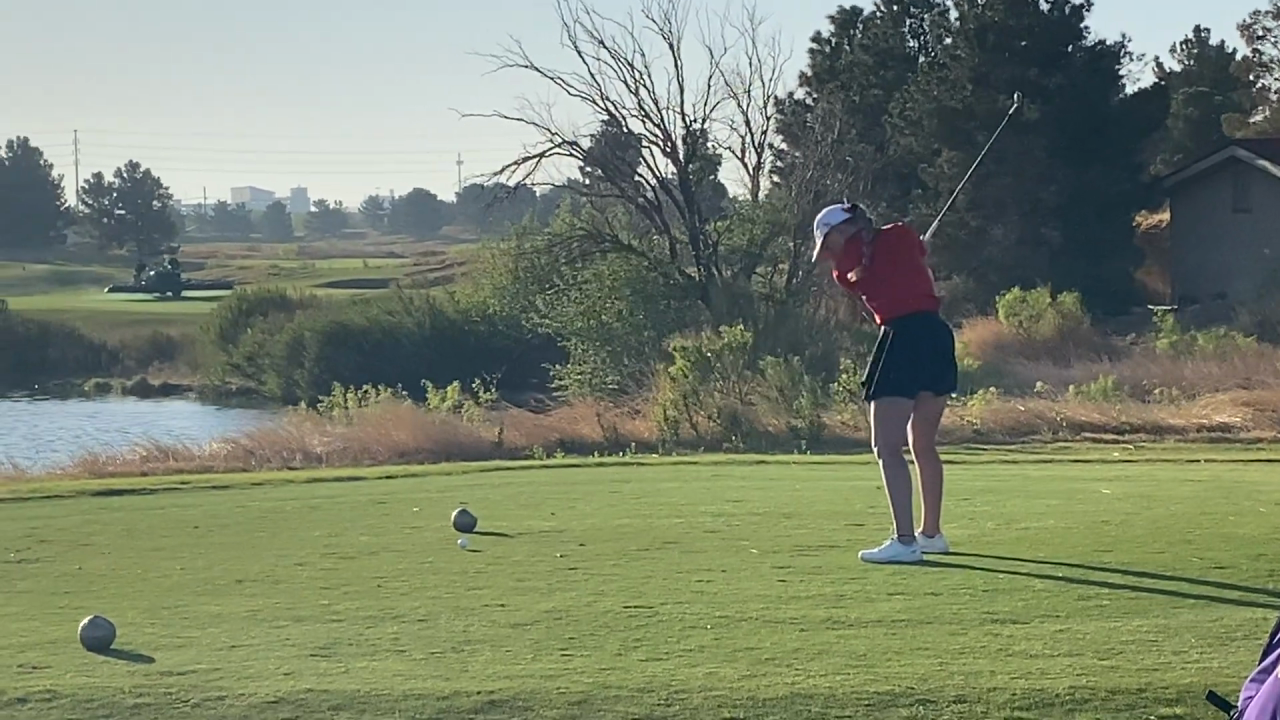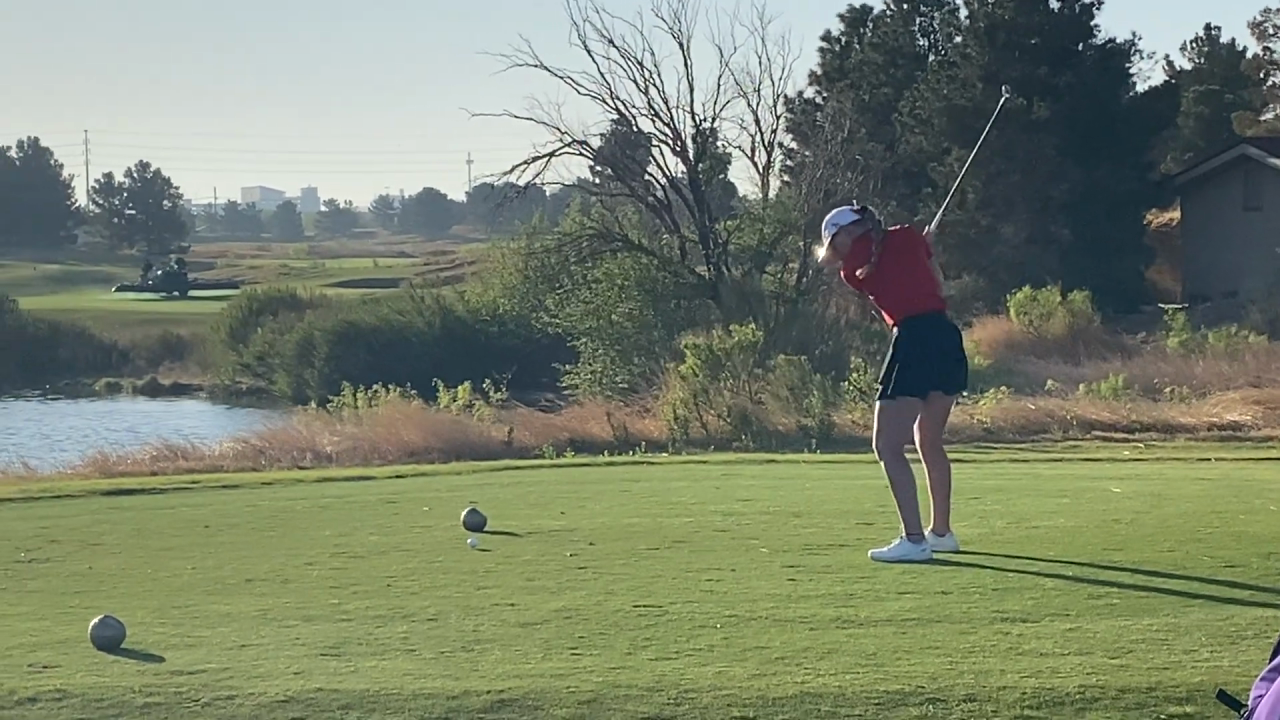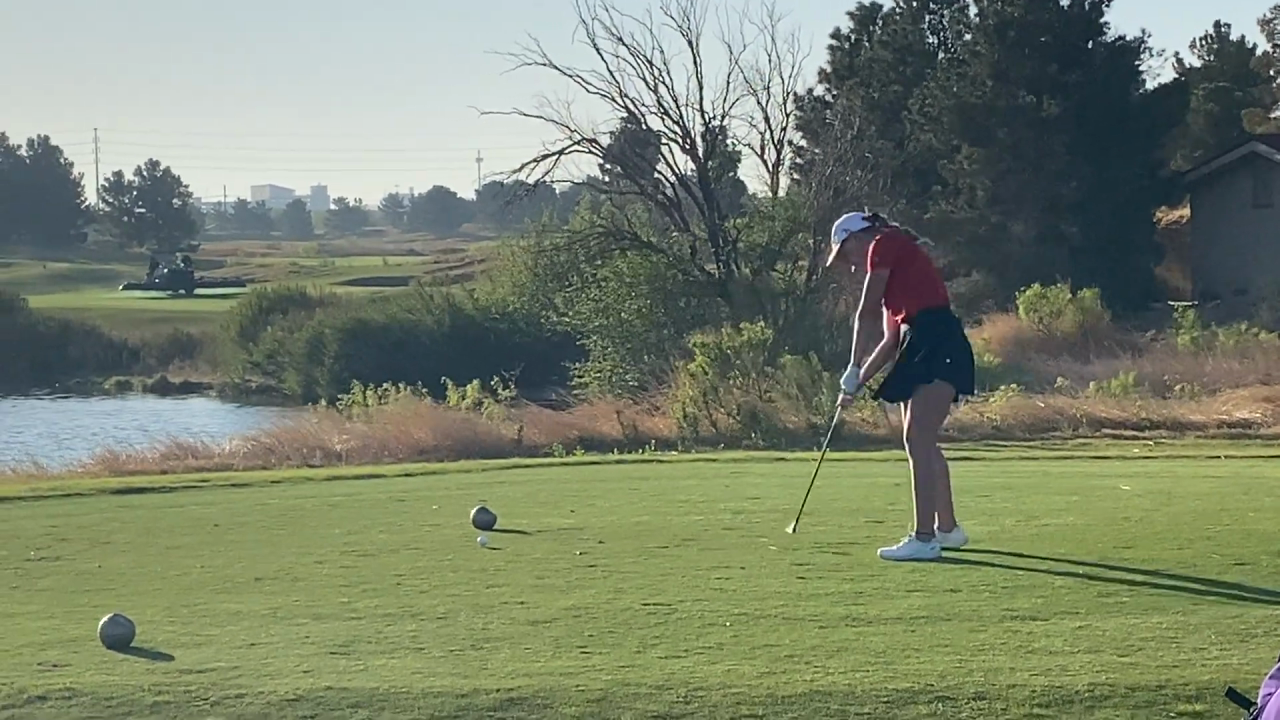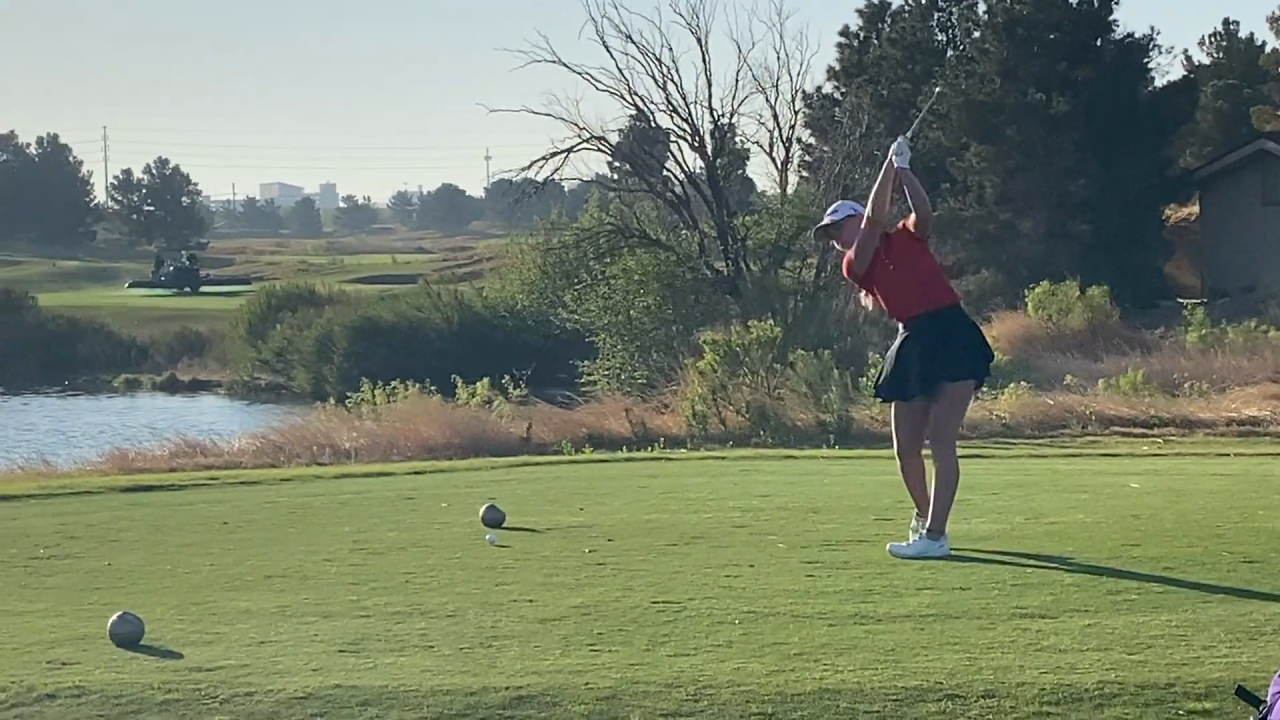
dt=0.3s
person 1, frame 1
left shoulder: (844, 269)
right shoulder: (901, 234)
right elbow: (926, 279)
left hip: (902, 341)
right hip: (937, 335)
left knee: (887, 448)
right knee: (924, 445)
left ankle: (905, 541)
right ankle: (931, 533)
person 1, frame 2
left shoulder: (853, 267)
right shoulder: (909, 236)
right elbow: (936, 283)
left hip: (915, 344)
right hip: (946, 338)
left knee: (888, 446)
right knee: (929, 443)
left ankle: (914, 539)
right ankle: (941, 531)
person 1, frame 3
left shoulder: (884, 247)
left elbow: (866, 311)
right elbow: (890, 338)
left wrist: (854, 370)
right wrist: (859, 380)
left hip: (937, 340)
right hip: (922, 342)
left knee: (917, 437)
right knee: (923, 441)
left ankle: (924, 538)
right ankle: (948, 527)
person 1, frame 4
left shoulder: (907, 237)
right shoulder: (855, 267)
left elbow: (922, 211)
right elbow: (874, 222)
left wrist: (901, 171)
right wrist: (889, 170)
left hip: (954, 335)
right hip: (915, 347)
left knee: (940, 439)
right knee: (905, 449)
left ankle: (934, 534)
right ankle: (926, 514)
